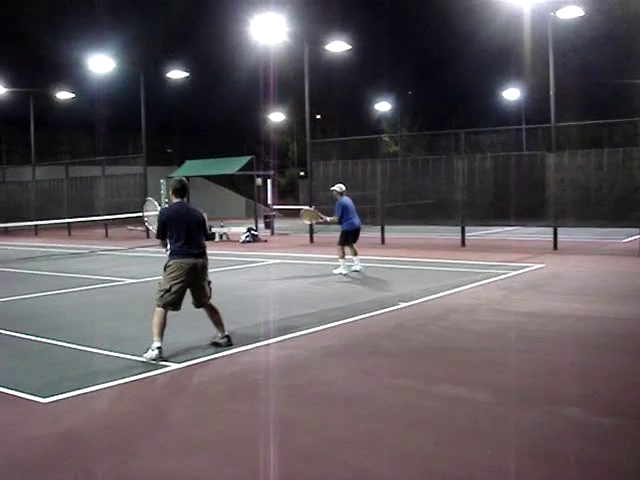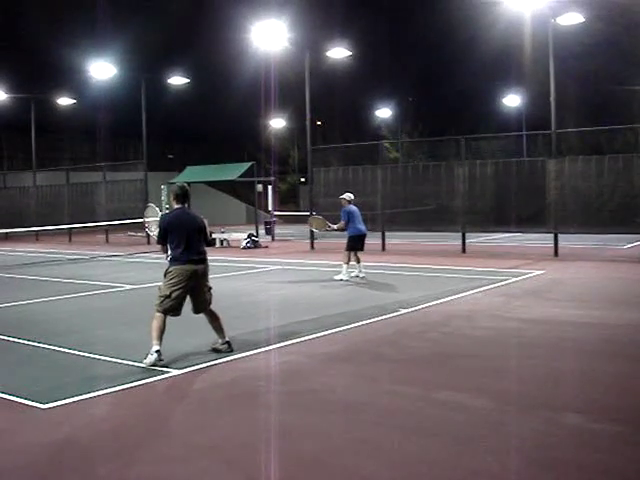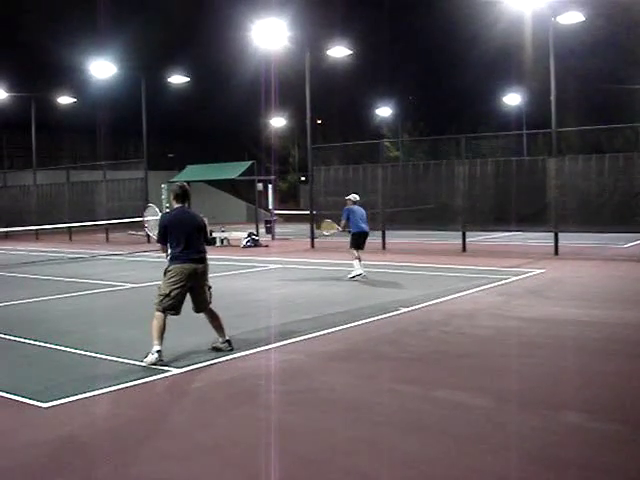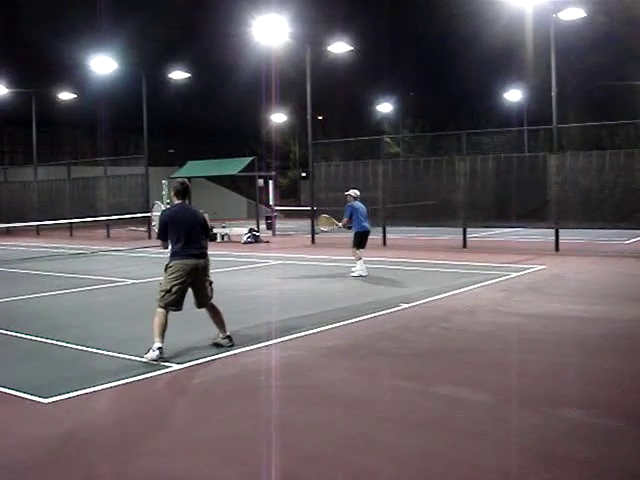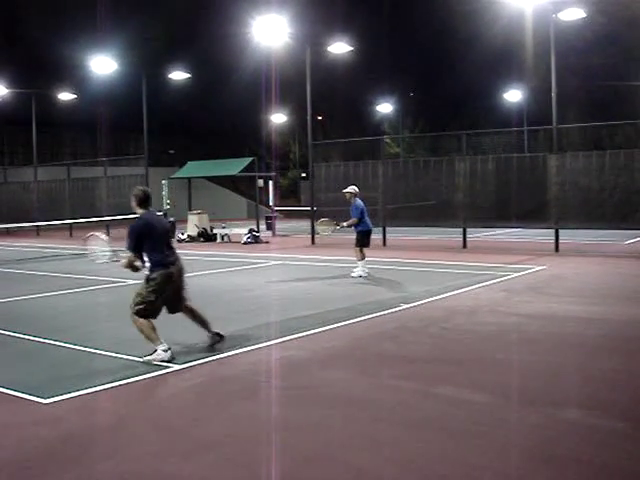
dt=0.4s
person 1, frame 1
left shoulder: (165, 213)
right shoulder: (197, 213)
left elbow: (163, 243)
right elbow: (204, 238)
left hip: (179, 261)
right hip: (199, 260)
left knee: (161, 305)
right knee: (205, 302)
left ankle: (157, 347)
right ankle: (223, 336)
person 1, frame 2
left shoulder: (166, 219)
right shoulder: (198, 219)
left elbow: (164, 249)
right elbow: (205, 244)
left hip: (179, 267)
right hip: (200, 266)
left knee: (161, 311)
right knee: (206, 308)
left ankle: (155, 351)
right ankle: (224, 342)
person 1, frame 3
left shoulder: (166, 218)
right shoulder: (198, 219)
left elbow: (164, 248)
left hip: (179, 267)
right hip: (200, 265)
left knee: (160, 310)
right knee: (205, 307)
left ankle: (156, 350)
right ankle: (224, 341)
person 1, frame 4
left shoulder: (166, 214)
right shoulder: (198, 215)
left elbow: (164, 245)
right elbow: (206, 241)
left hip: (179, 263)
right hip: (201, 261)
left knee: (162, 307)
right knee: (207, 303)
left ankle: (157, 347)
right ankle: (225, 337)
person 1, frame 5
left shoulder: (137, 225)
right shoulder: (161, 220)
left elbow: (134, 256)
left wrist: (128, 264)
right wrist: (142, 262)
left hip: (159, 273)
right hip: (175, 267)
left knee: (138, 314)
right knee: (182, 305)
left ankle: (162, 349)
right ankle: (213, 333)
